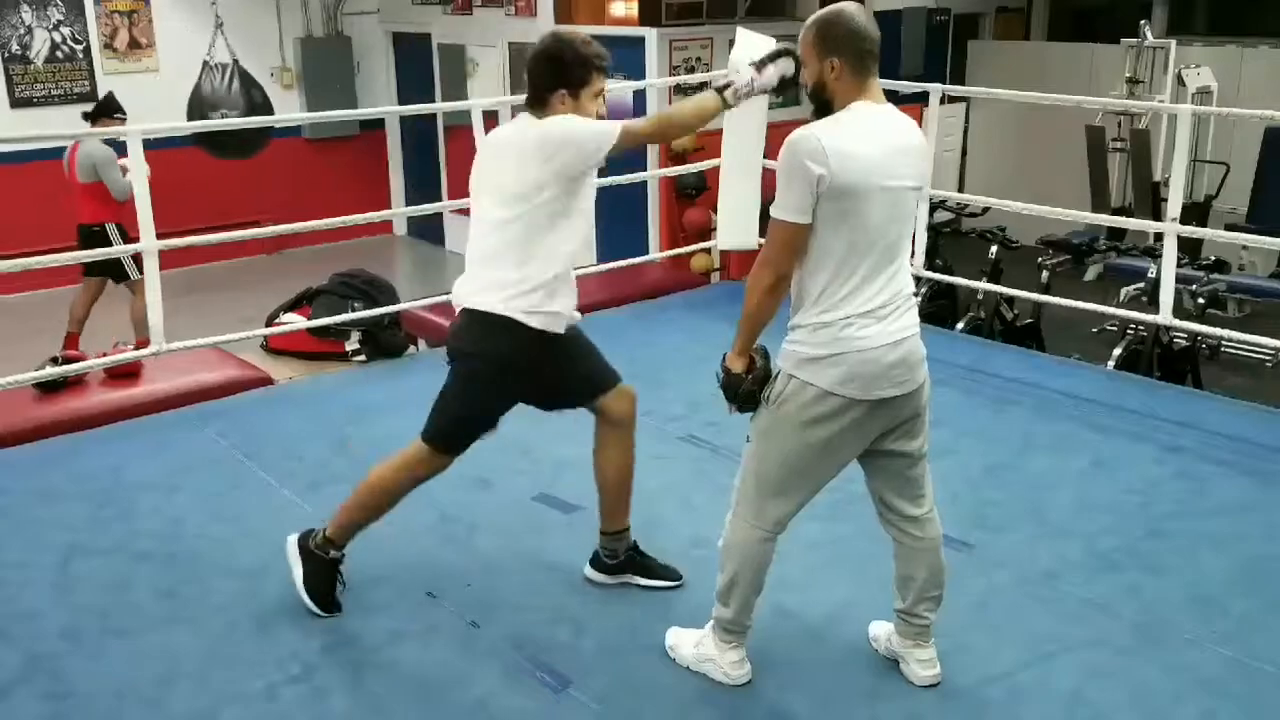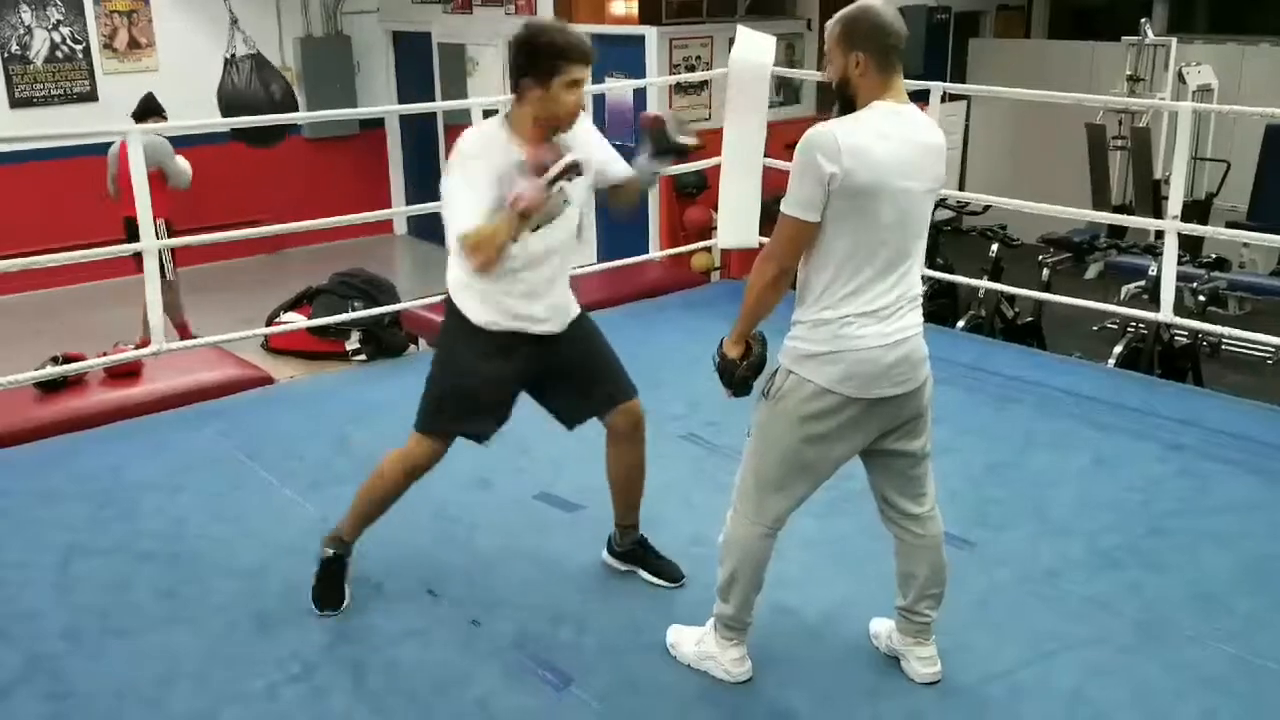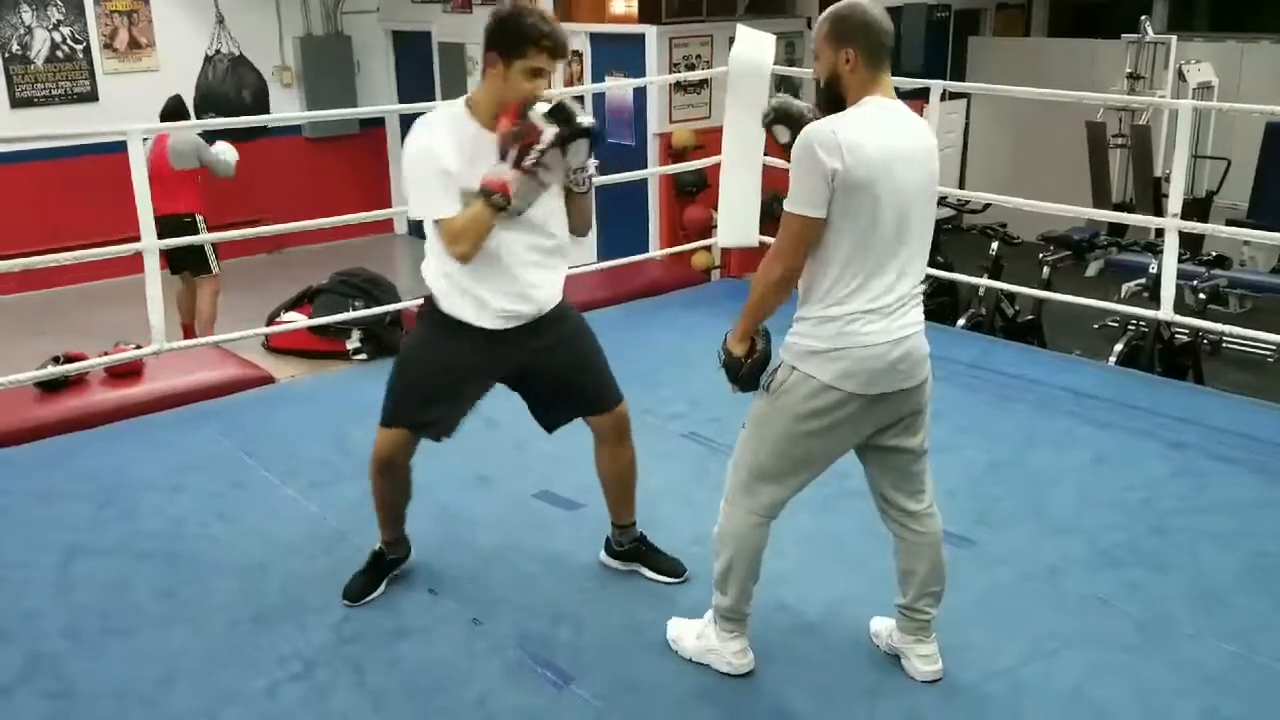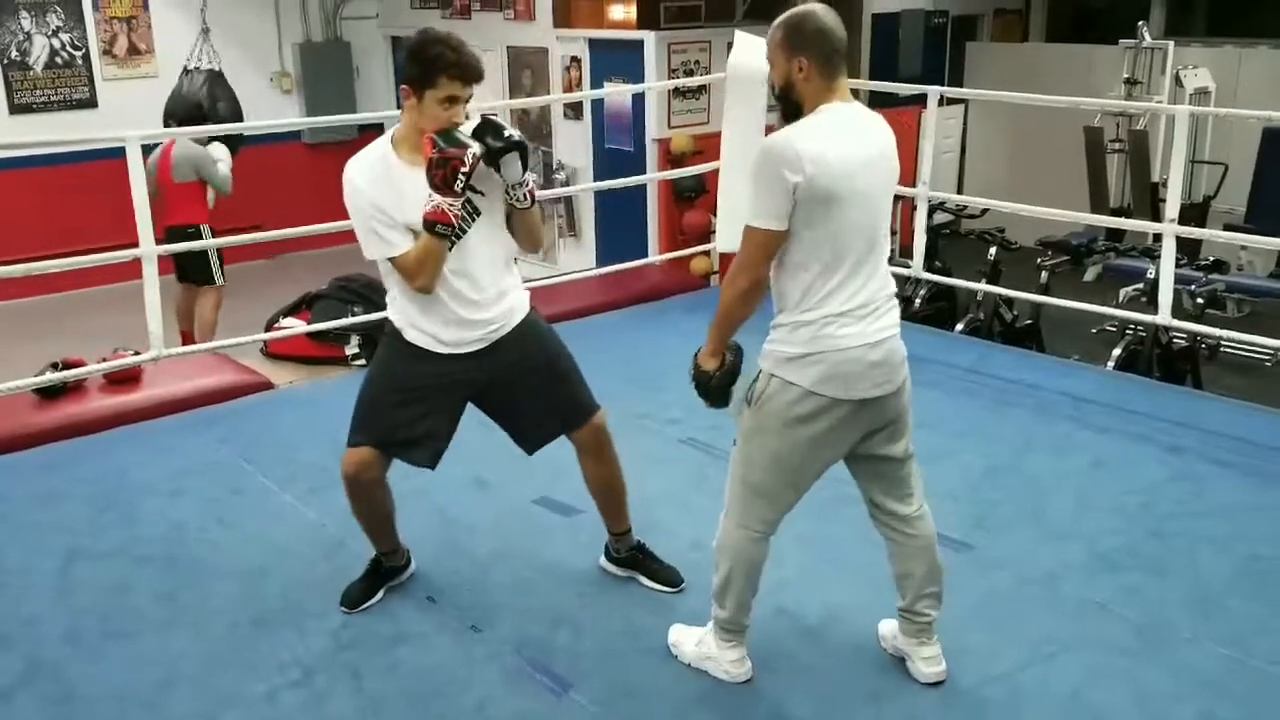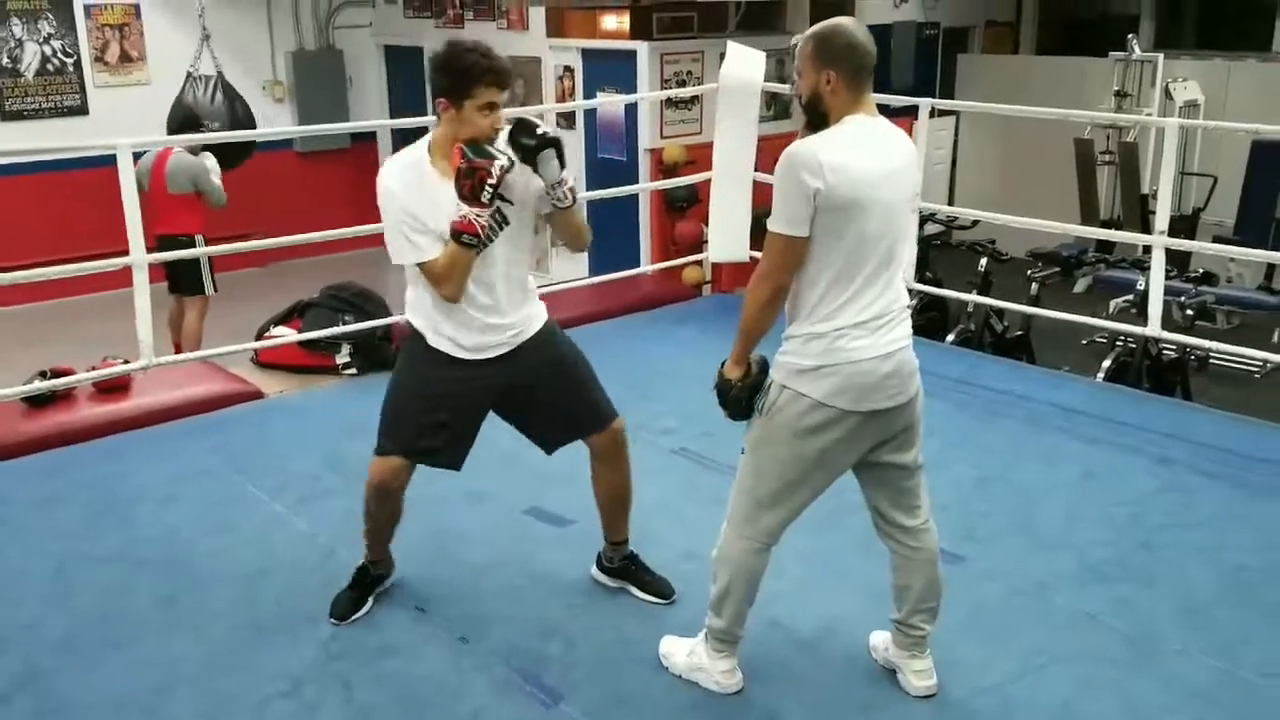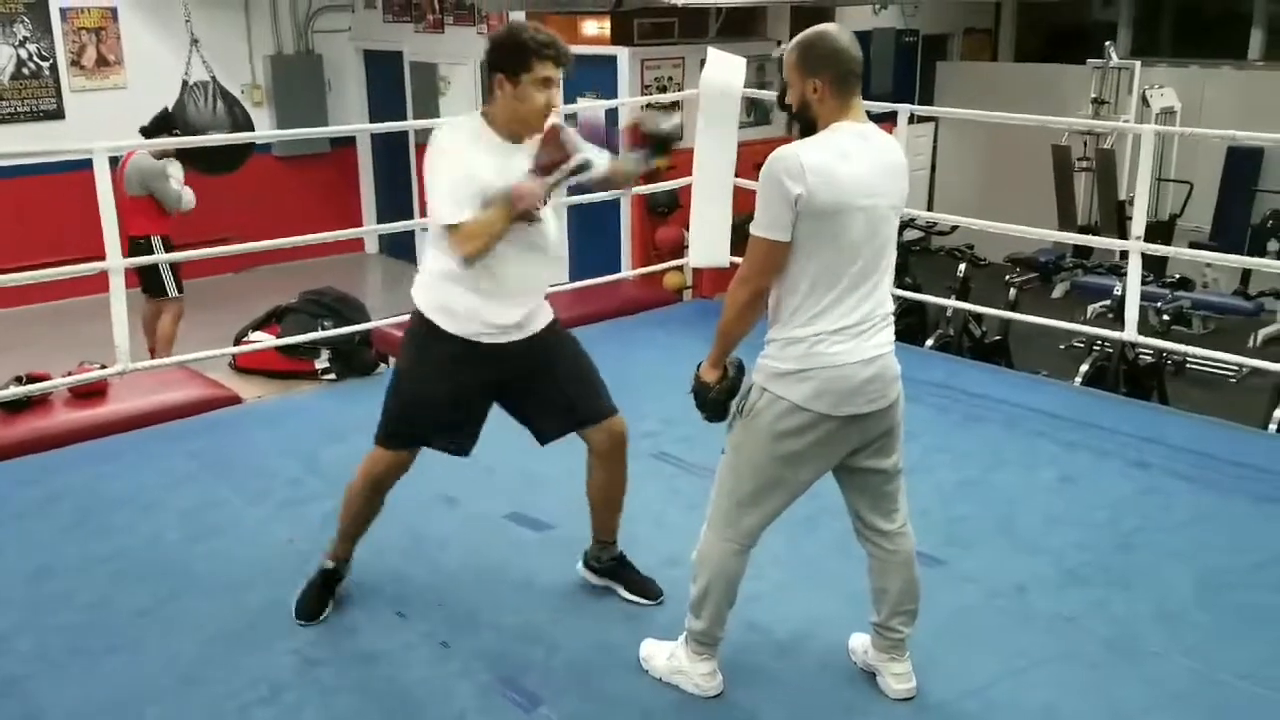
dt=0.5s
person 1, frame 1
left shoulder: (811, 145)
right shoulder: (911, 136)
left elbow: (773, 269)
left wrist: (741, 350)
left hip: (826, 370)
right hip: (902, 359)
left knee: (756, 511)
right knee: (911, 508)
left ankle: (725, 646)
right ankle: (917, 644)
person 1, frame 2
left shoulder: (829, 143)
right shoulder: (931, 138)
left elbow: (779, 262)
left wrist: (738, 338)
left hip: (827, 367)
right hip: (905, 360)
left knee: (756, 507)
right knee: (913, 506)
left ankle: (726, 643)
right ankle: (917, 641)
person 1, frame 3
left shoulder: (827, 139)
right shoulder: (920, 133)
left elbow: (786, 261)
left wrist: (743, 334)
left hip: (829, 362)
right hip: (906, 355)
left knee: (749, 493)
right knee: (911, 501)
left ankle: (727, 635)
right ankle: (918, 639)
person 1, frame 4
left shoulder: (786, 149)
right shoulder: (878, 131)
left elbow: (750, 273)
left wrist: (713, 348)
right wrist: (790, 112)
left hip: (808, 370)
right hip: (883, 357)
left knee: (748, 515)
right knee: (902, 506)
left ankle: (725, 646)
right ankle: (921, 642)
person 1, frame 5
left shoulder: (807, 158)
right shoulder: (902, 146)
left elbow: (773, 278)
left wrist: (739, 358)
right wrist: (814, 118)
left hip: (821, 380)
right hip: (895, 372)
left knee: (750, 522)
right knee: (907, 519)
left ankle: (717, 655)
right ankle: (913, 654)
person 1, frame 6
left shoulder: (792, 164)
right shoulder: (892, 154)
left elbow: (753, 283)
left wrist: (715, 360)
right wrist: (807, 127)
left hip: (800, 384)
right hip: (877, 377)
left knee: (730, 525)
right knee: (886, 523)
left ankle: (698, 658)
right ankle: (893, 658)
person 2, frame 1
left shoulder: (512, 139)
right shoulder: (554, 133)
right elbow: (660, 127)
right wrist: (745, 83)
left hip: (540, 323)
right hip: (498, 328)
left knee: (619, 408)
right knee: (432, 454)
left ankle: (614, 552)
right ankle: (320, 547)
person 2, frame 2
left shoulder: (578, 133)
right shoulder: (476, 149)
left elbow: (623, 197)
right elbow: (482, 258)
left wrist: (653, 165)
right wrist: (533, 191)
left hip: (553, 318)
right hip: (480, 324)
left knee: (628, 419)
right knee: (424, 449)
left ankle: (626, 542)
right ankle: (336, 550)
person 2, frame 3
left shoulder: (539, 128)
right shoulder: (432, 136)
left elbow: (579, 228)
right elbow: (460, 245)
left wrist: (578, 163)
right wrist: (508, 173)
left hip: (540, 311)
right hip: (457, 317)
left knee: (613, 419)
right knee: (391, 445)
left ankle: (625, 542)
right ankle: (393, 548)
person 2, frame 4
left shoulder: (481, 144)
right shoulder: (365, 174)
left elbow: (532, 242)
right elbow: (419, 278)
left wrist: (516, 175)
right wrist: (445, 200)
left hip: (508, 327)
right hip: (423, 345)
left knee: (592, 430)
right knee: (359, 466)
left ankle: (623, 548)
right ankle: (391, 560)
person 2, frame 5
left shoulder: (519, 150)
right shoulder: (402, 177)
left elbow: (578, 239)
right elbow: (445, 284)
left wrist: (553, 172)
right wrist: (475, 209)
left hip: (526, 333)
right hip: (445, 343)
left knee: (609, 437)
right knee: (388, 472)
left ankle: (617, 558)
right ankle: (374, 567)
person 2, frame 6
left shoulder: (546, 138)
right shoulder: (454, 143)
left elbow: (615, 175)
right elbow: (467, 247)
left wrist: (647, 153)
right wrist: (522, 191)
left hip: (529, 328)
right hip: (451, 332)
left knee: (610, 434)
right knee: (388, 459)
left ankle: (603, 556)
right ankle: (334, 565)
person 3, frame 1
left shoulder: (73, 150)
right shoulder: (102, 152)
right elbow: (121, 193)
left wrist: (116, 172)
right wrist: (131, 177)
left hip: (87, 229)
right hip: (106, 230)
left knee: (91, 288)
right knee: (141, 288)
left ankle: (69, 347)
right ankle: (144, 347)
person 3, frame 2
left shoulder: (116, 148)
right shoulder: (157, 143)
left elbow: (113, 191)
right elbow: (182, 183)
right wrist: (183, 170)
left hip: (131, 223)
right hip: (153, 223)
left knee: (168, 281)
right knee: (161, 286)
left ankle: (184, 335)
right ankle: (145, 344)
person 3, frame 3
left shoulder: (146, 150)
right shoulder: (189, 141)
right elbow: (226, 171)
right wrist: (230, 159)
left hip: (162, 223)
right hip: (188, 220)
left knee: (188, 282)
right knee: (209, 285)
left ankle: (190, 337)
person 3, frame 4
left shoulder: (157, 155)
right shoulder: (195, 151)
left elbow: (154, 194)
right elbow: (225, 188)
right wrist: (223, 165)
left hip: (172, 230)
right hip: (194, 228)
left knee: (188, 287)
right knee: (211, 294)
left ankle: (188, 343)
person 3, frame 5
left shoulder: (147, 160)
right shoulder: (192, 164)
left elbow: (137, 188)
right elbow: (220, 200)
right wrist: (213, 175)
left hip: (163, 240)
right hip: (188, 240)
left knee: (179, 300)
right knee: (196, 306)
left ankle: (180, 354)
person 3, frame 6
left shoulder: (132, 160)
right shoulder: (150, 167)
right elbow: (174, 204)
right wrist: (175, 179)
left hip: (139, 240)
right hip: (152, 242)
left knee: (154, 301)
right knee: (173, 308)
left ankle: (155, 358)
